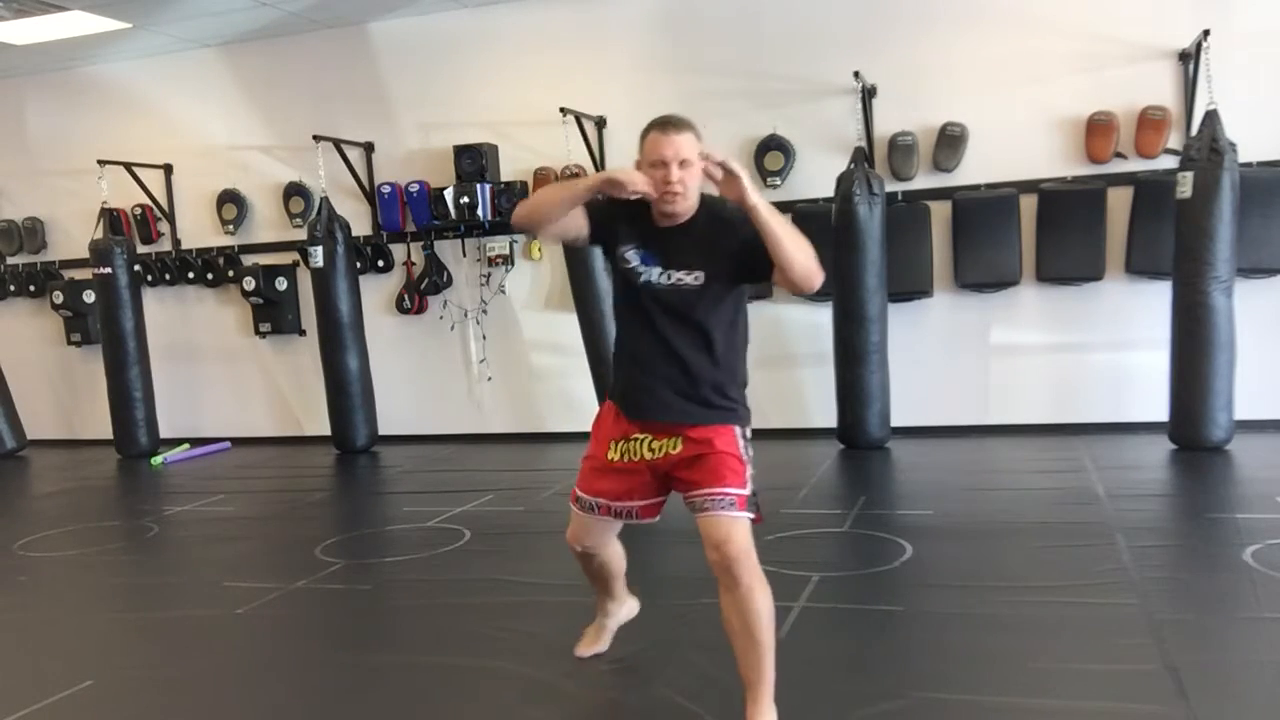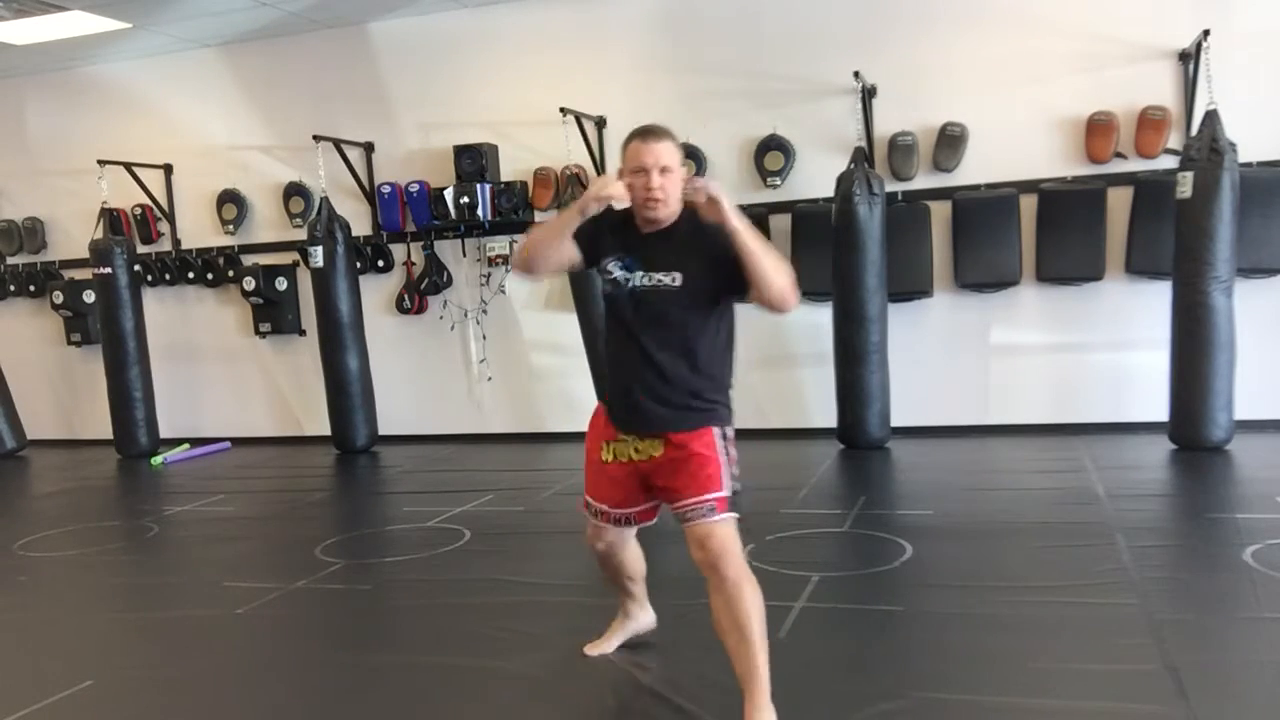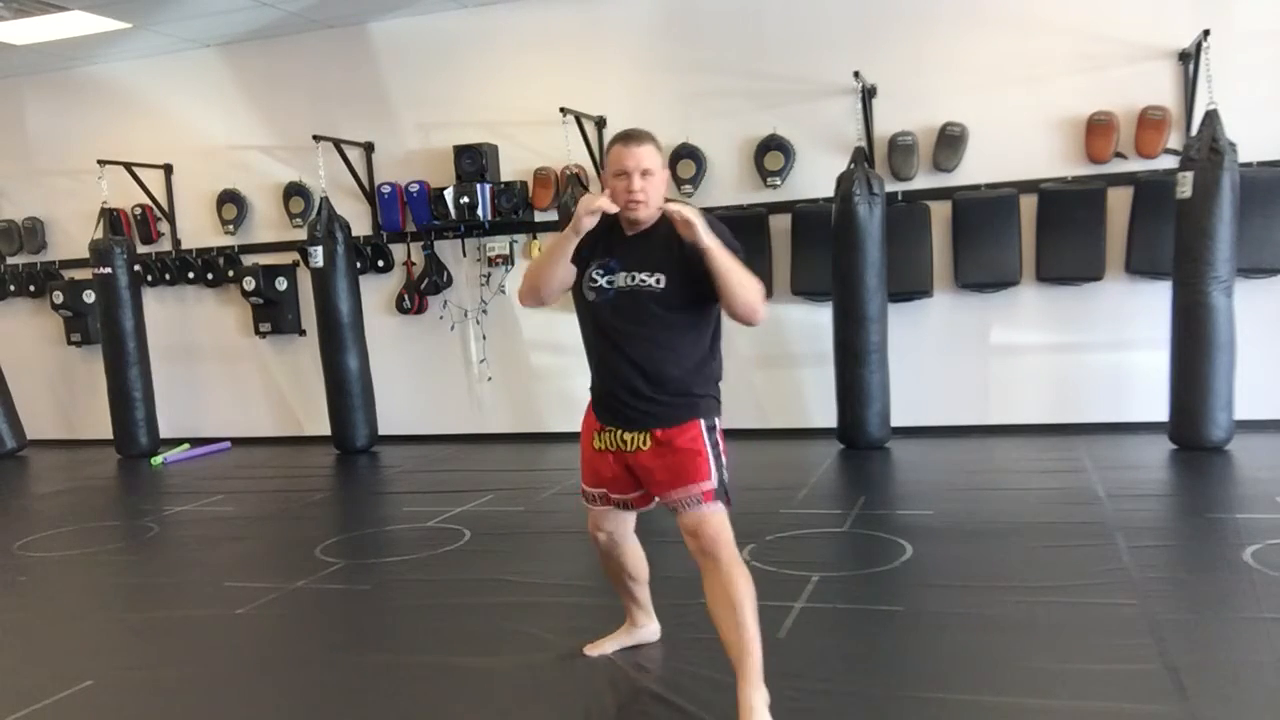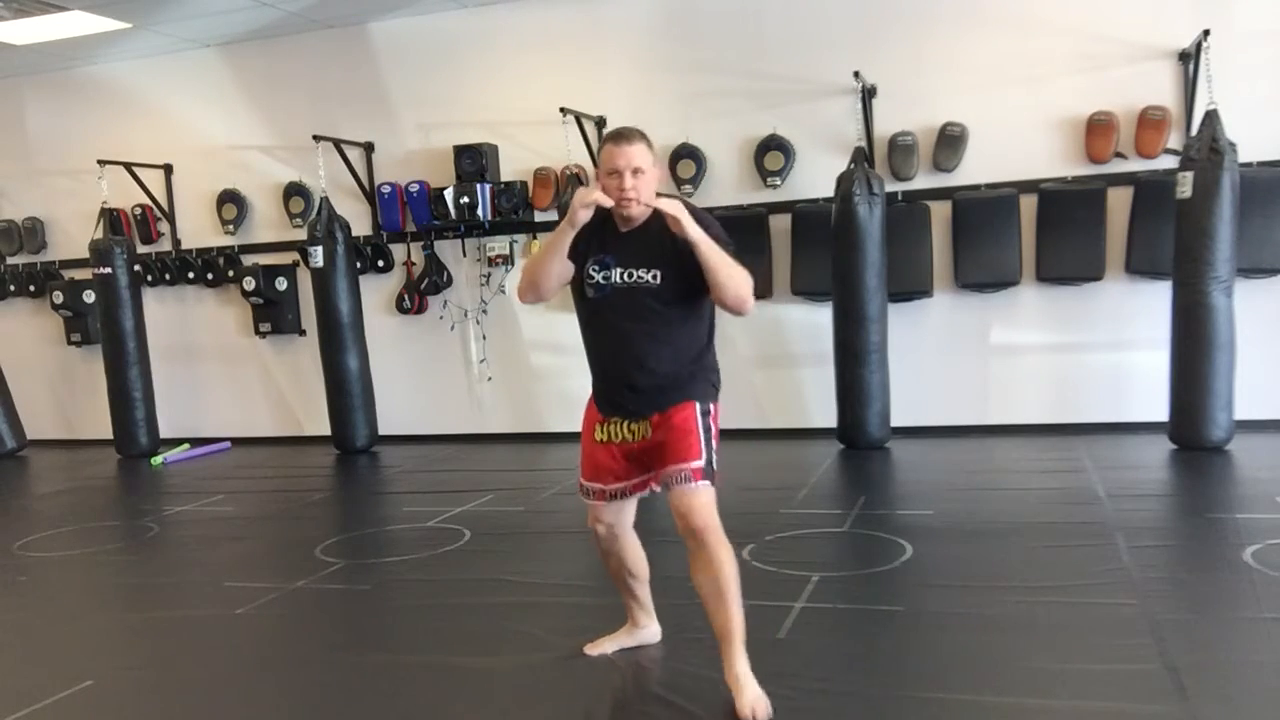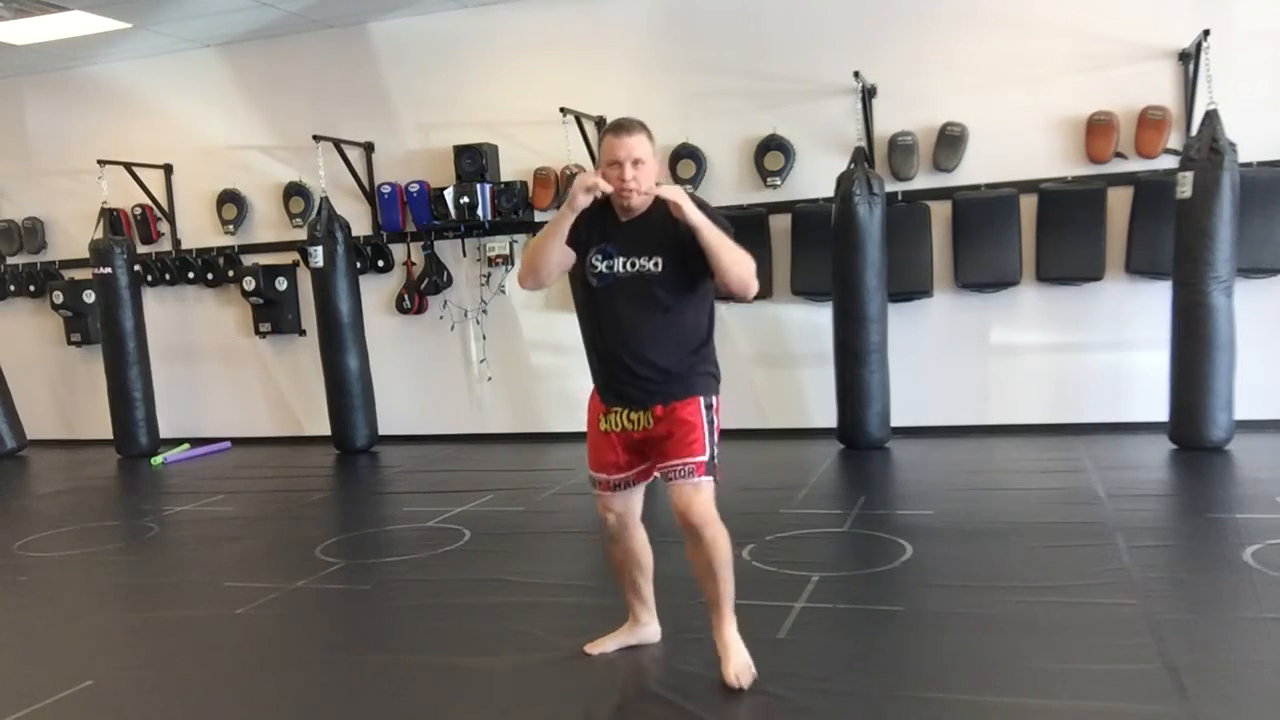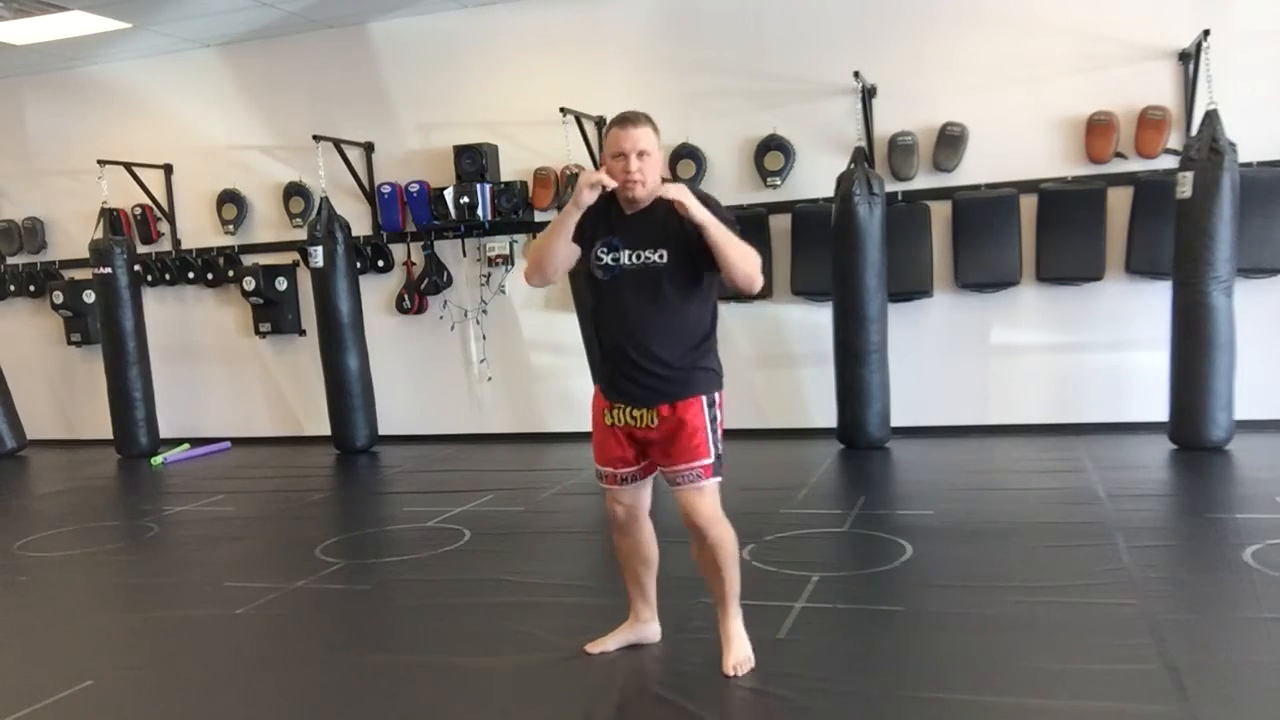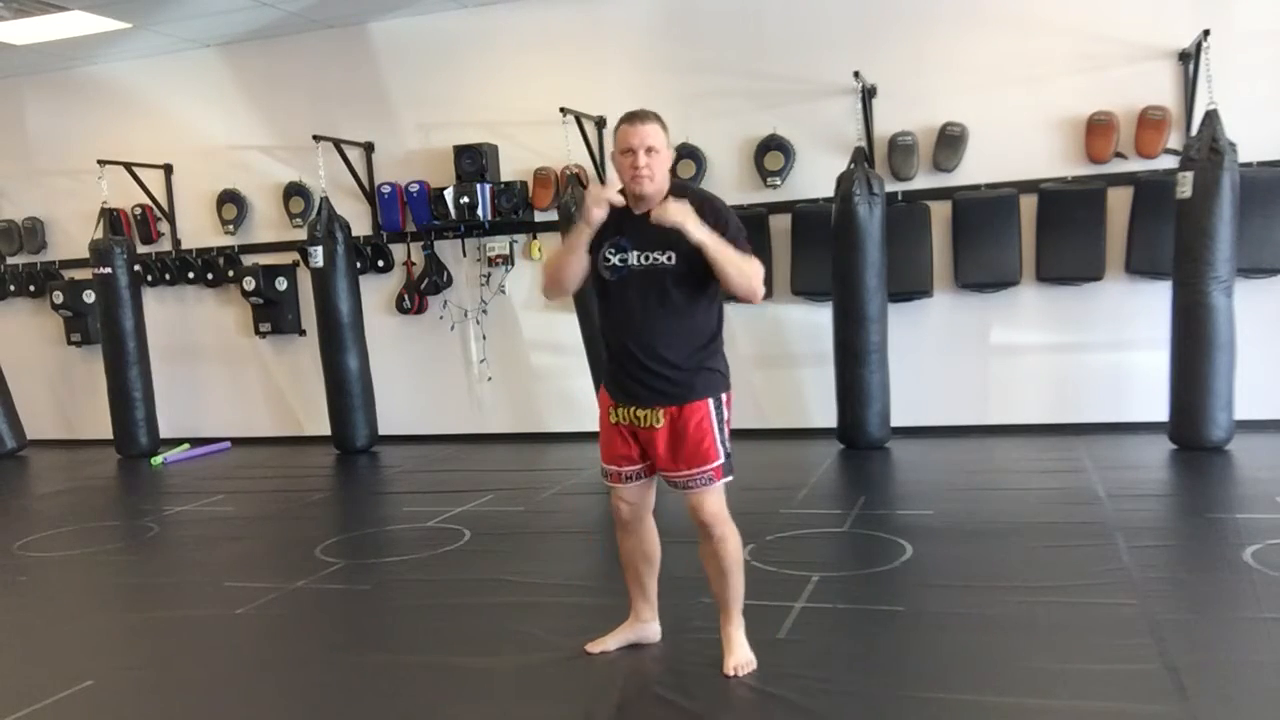
dt=0.1s
person 1, frame 1
left shoulder: (731, 226)
right shoulder: (619, 214)
left elbow: (808, 279)
right elbow: (529, 220)
left wrist: (752, 199)
right wrist: (595, 184)
left hip: (710, 420)
right hip: (630, 415)
left knee: (732, 553)
right knee: (585, 536)
right ankle: (615, 605)
person 1, frame 2
left shoulder: (712, 235)
right shoulder: (606, 228)
left elbow: (782, 298)
right elbow: (528, 263)
left wrist: (731, 221)
right wrist: (585, 208)
left hip: (693, 424)
right hip: (619, 420)
left knee: (718, 552)
right knee: (607, 540)
right ankle: (637, 612)
person 1, frame 3
left shoulder: (697, 231)
right shoulder: (592, 237)
left elbow: (753, 311)
right elbow: (531, 294)
left wrist: (702, 239)
right wrist: (574, 230)
left hip: (683, 416)
right hip: (610, 415)
left knee: (711, 541)
right knee: (607, 531)
right ankle: (641, 621)
person 1, frame 4
left shoulder: (688, 225)
right shoulder: (587, 232)
left elbow: (741, 301)
right elbow: (530, 290)
left wrist: (691, 230)
right wrist: (570, 223)
left hip: (680, 402)
right hip: (610, 407)
left knee: (698, 520)
right knee: (606, 524)
left ankle: (738, 667)
right ankle: (642, 622)
person 1, frame 5
left shoulder: (687, 214)
right shoulder: (588, 222)
left elbow: (746, 285)
right elbow: (531, 277)
left wrist: (694, 218)
right wrist: (568, 210)
left hip: (683, 394)
right hip: (614, 397)
left knee: (695, 513)
right knee: (615, 515)
left ankle: (726, 628)
right ankle: (642, 620)
person 1, frame 6
left shoulder: (694, 209)
right shoulder: (594, 217)
left elbow: (751, 280)
right elbow: (537, 273)
left wrist: (701, 216)
right wrist: (575, 206)
left hip: (686, 391)
right hip: (618, 394)
left knee: (701, 514)
right knee: (623, 508)
left ankle: (731, 621)
right ankle: (643, 618)
person 1, frame 7
left shoulder: (704, 208)
right shoulder: (604, 216)
left elbow: (752, 286)
right elbow: (555, 287)
left wrist: (697, 231)
right wrist: (585, 226)
left hip: (692, 392)
right hip: (623, 393)
left knee: (709, 515)
right knee: (628, 507)
left ankle: (734, 629)
right ankle: (644, 618)
